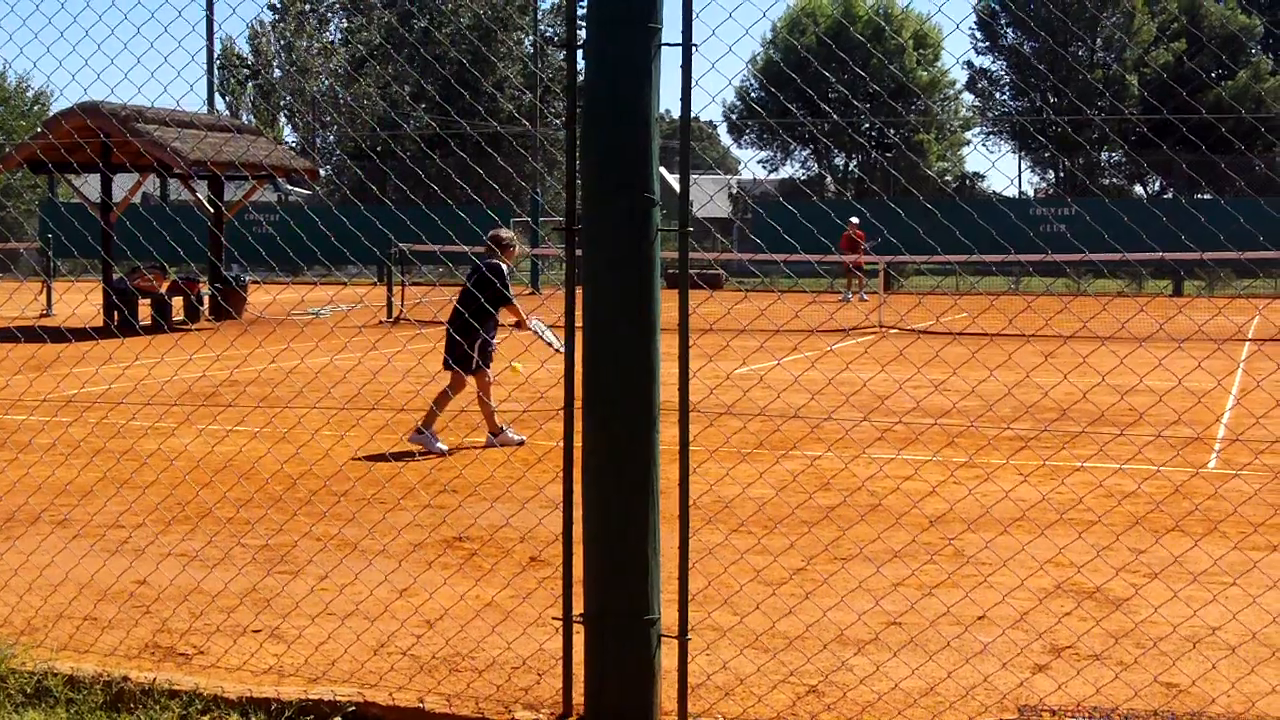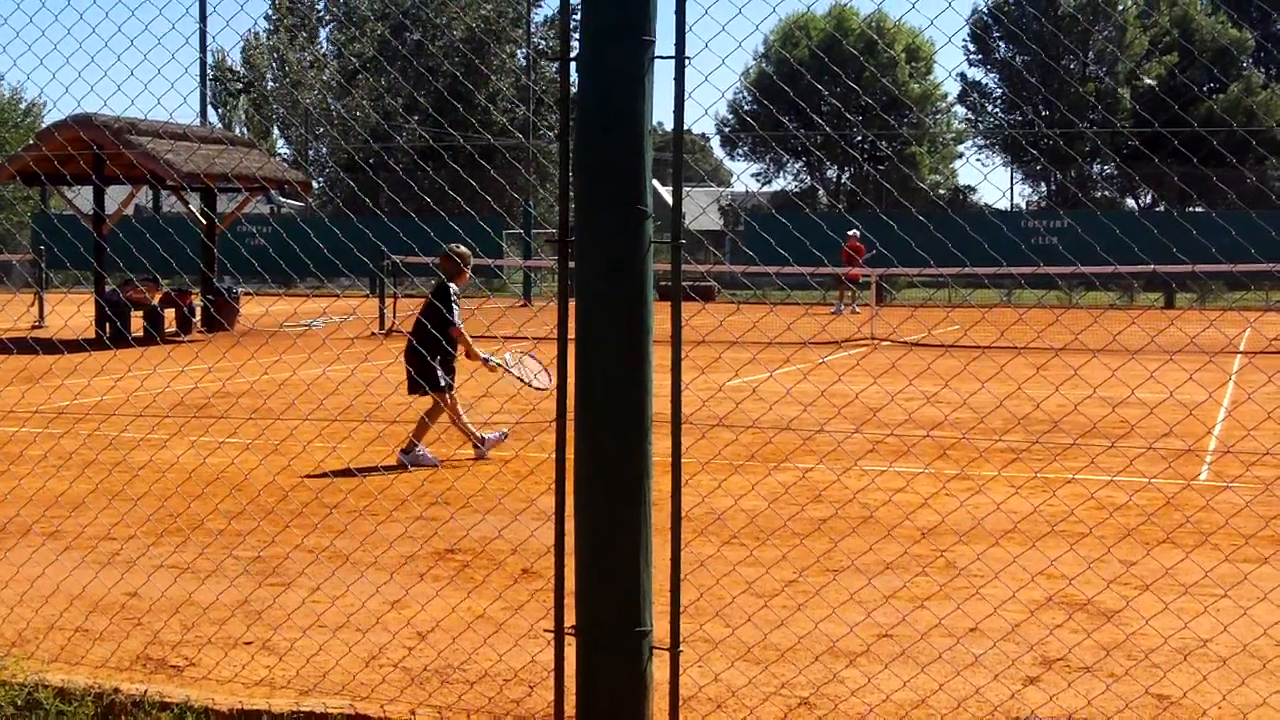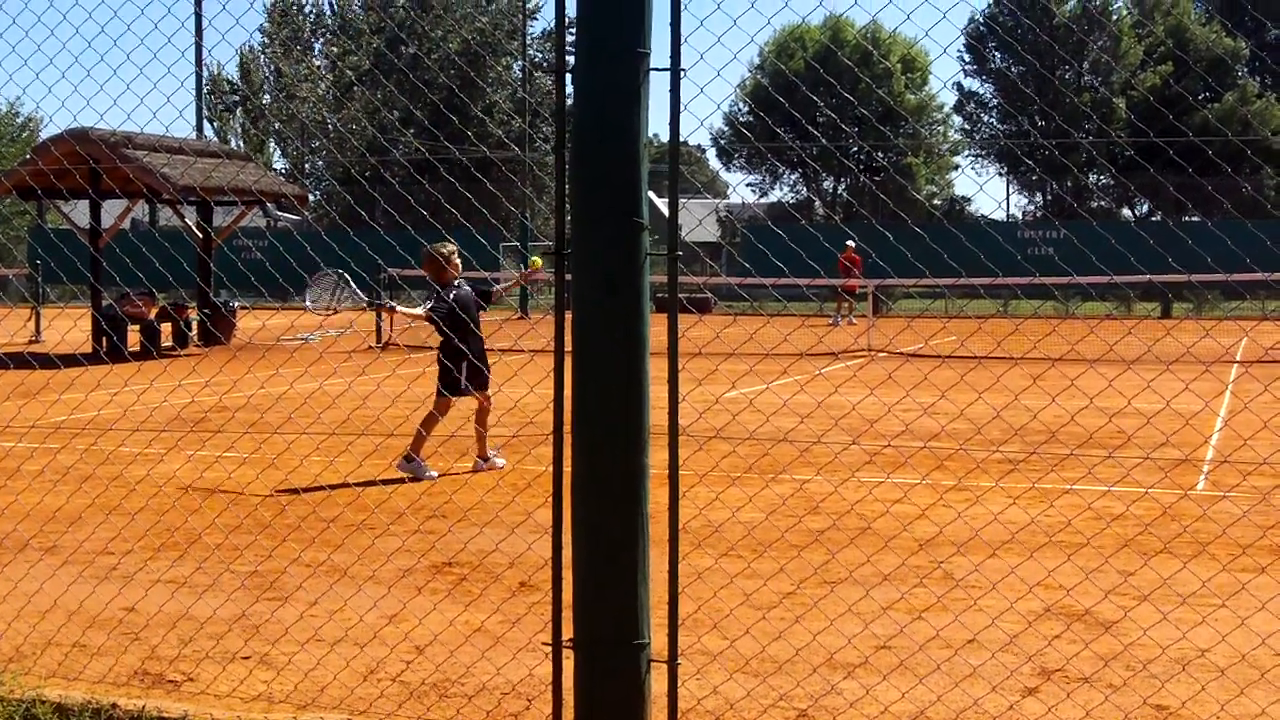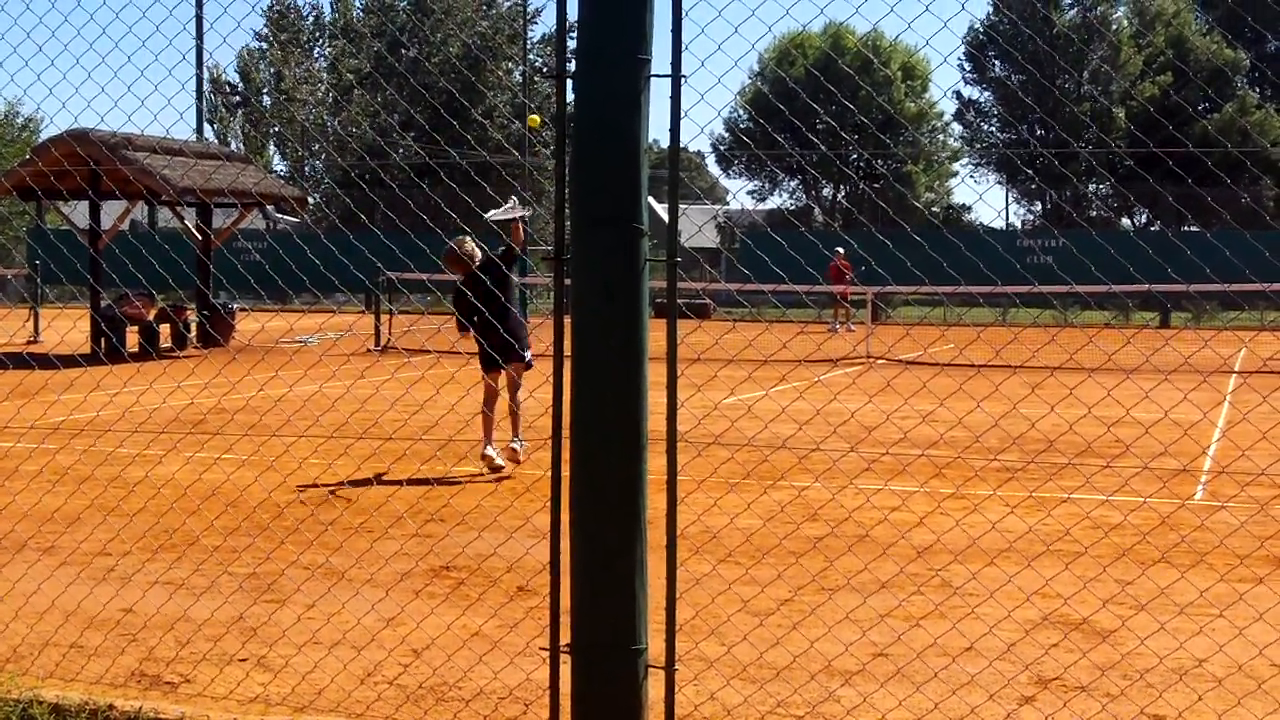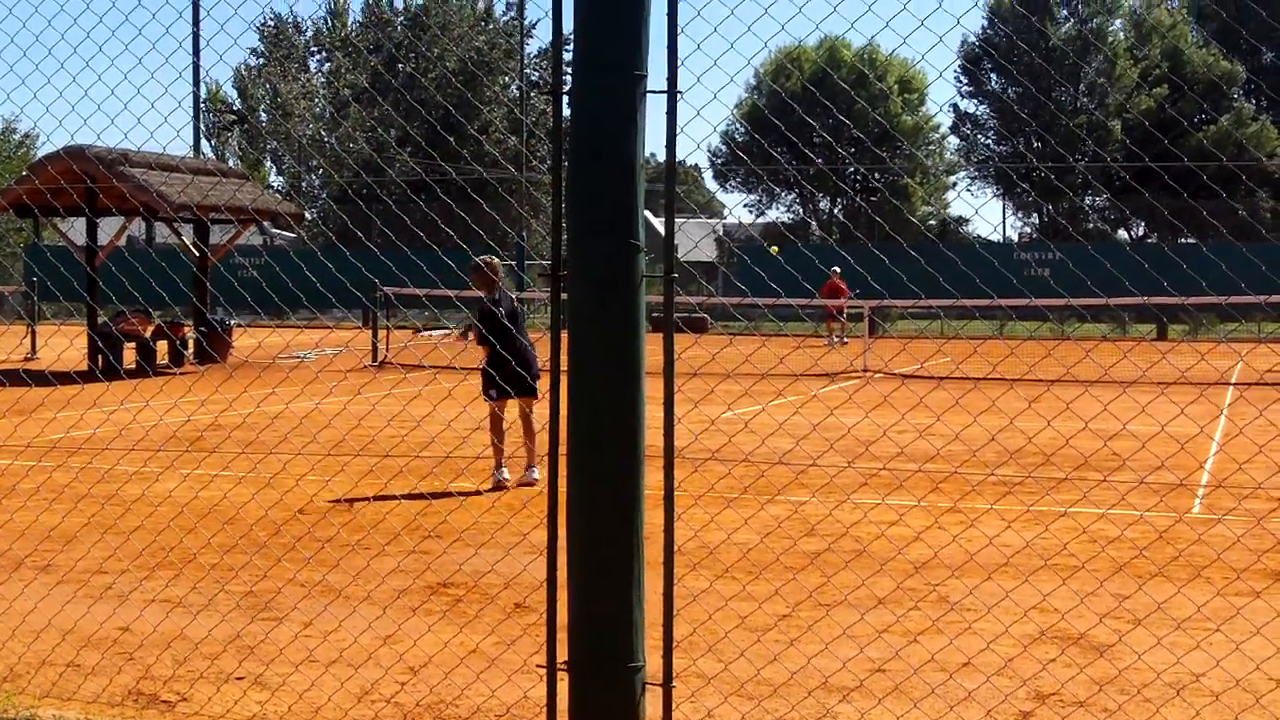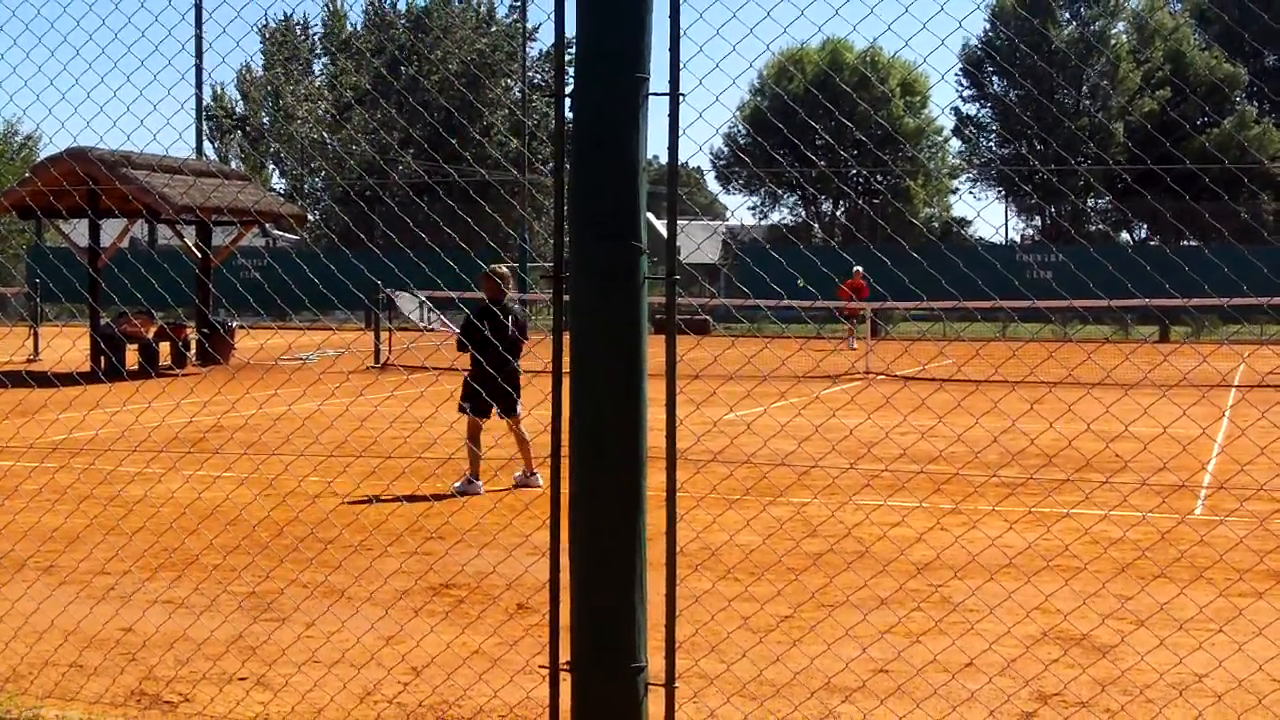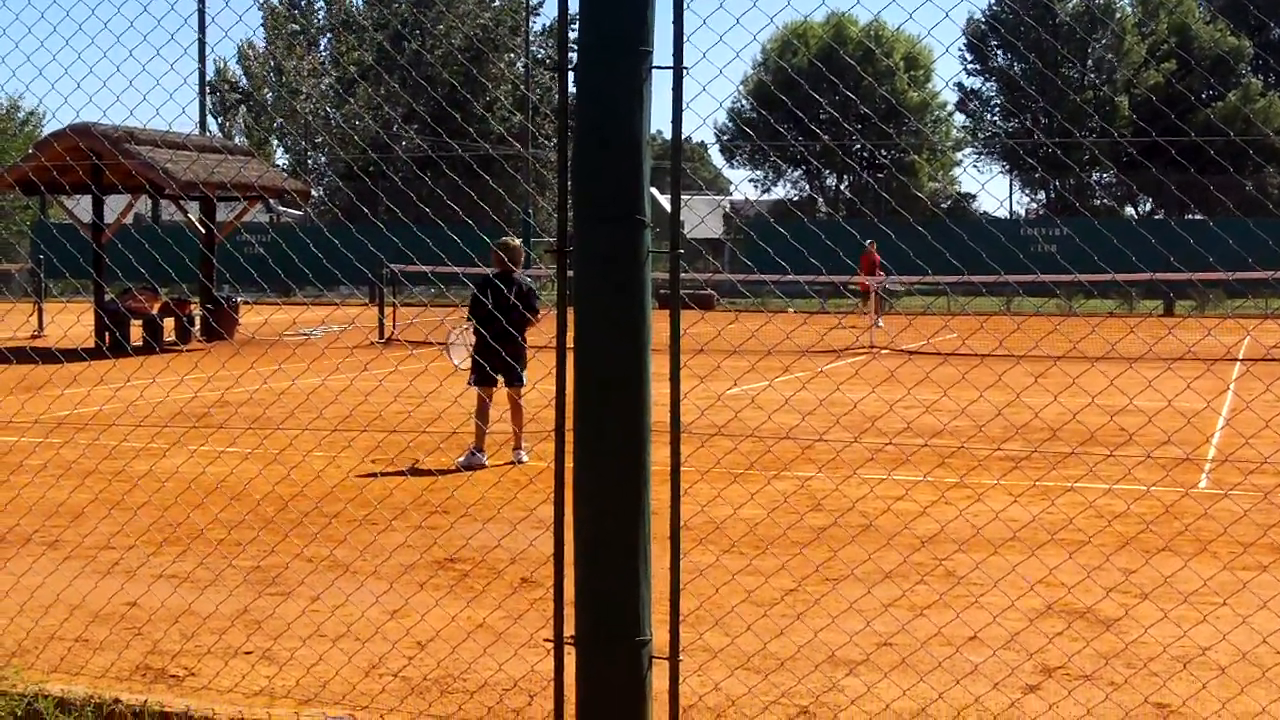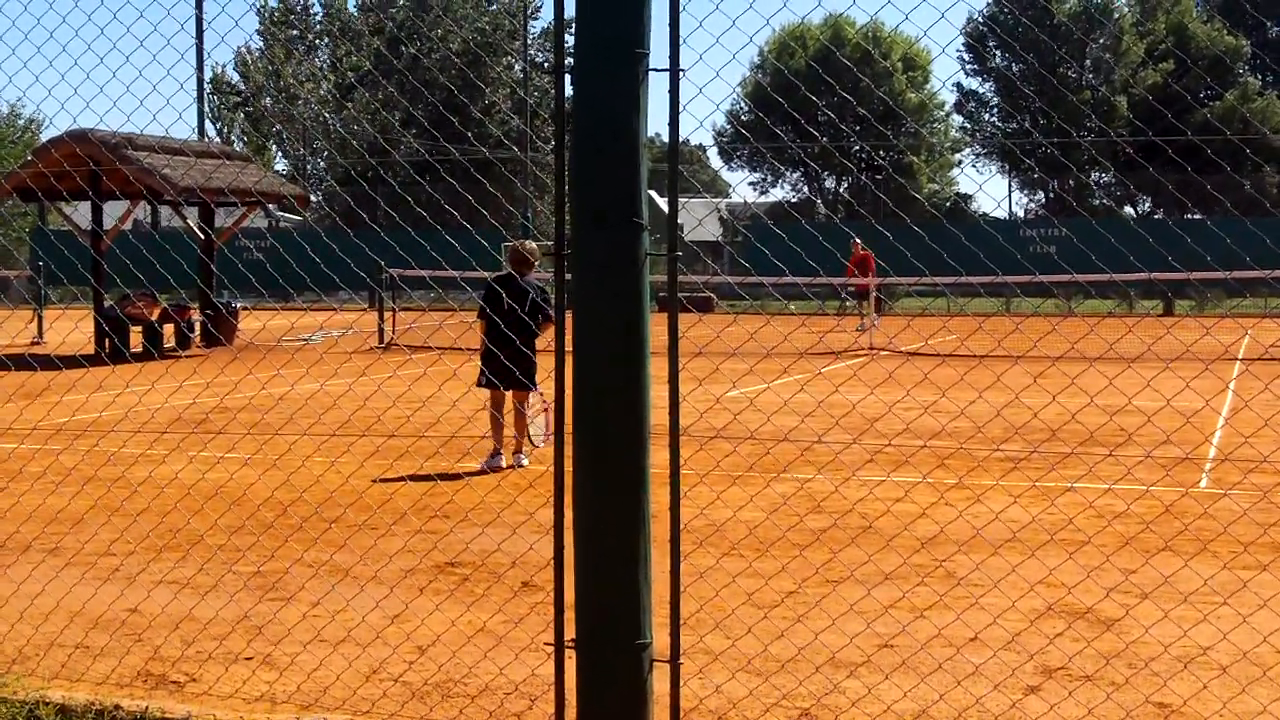
dt=0.5s
person 1, frame 1
left shoulder: (483, 267)
right shoulder: (498, 268)
right elbow: (508, 303)
left wrist: (489, 338)
right wrist: (523, 320)
left hip: (468, 331)
right hip: (470, 333)
left knee: (485, 381)
right knee: (458, 383)
left ankle: (496, 432)
right ankle: (423, 430)
person 1, frame 2
left shoulder: (447, 289)
right shoulder: (449, 289)
left elbow: (455, 331)
right elbow: (454, 329)
left wrist: (474, 354)
right wrist: (475, 353)
left hip: (434, 355)
right hip: (428, 354)
left knee: (451, 402)
right knee: (441, 403)
left ankle: (480, 441)
right ankle: (410, 451)
person 1, frame 3
left shoulder: (464, 288)
right shoulder: (444, 292)
left elbow: (491, 294)
right elbow: (426, 313)
left wrist: (517, 282)
right wrist: (398, 309)
left hip: (474, 356)
right hip: (456, 358)
left knee: (485, 403)
right knee: (441, 408)
left ankle: (484, 457)
right ankle: (411, 459)
person 1, frame 4
left shoulder: (461, 290)
right shoulder: (495, 264)
left elbow: (463, 329)
right elbow: (518, 242)
right wrist: (517, 221)
left hip: (488, 342)
right hip: (513, 336)
left knee: (490, 393)
right knee: (514, 388)
left ankle: (488, 447)
right ankle: (515, 440)
person 1, frame 5
left shoulder: (486, 305)
right shoulder: (509, 297)
left elbow: (486, 345)
right wrist: (474, 328)
left hip: (498, 364)
right hip: (525, 361)
left knee: (496, 416)
right knee: (526, 414)
left ankle: (500, 471)
right ankle: (531, 468)
person 1, frame 6
left shoulder: (477, 314)
right shoulder: (517, 314)
left elbow: (463, 347)
right elbow: (522, 346)
left wrist: (480, 349)
left hip: (481, 376)
right hip: (508, 376)
left knee: (474, 427)
right knee: (516, 425)
left ankle: (474, 479)
right ankle: (530, 473)
person 1, frame 7
left shoulder: (484, 283)
right shoulder: (525, 285)
left elbow: (473, 318)
right elbow: (533, 318)
left hip: (486, 347)
right hip: (514, 348)
left knee: (484, 399)
right knee: (515, 398)
left ankle: (478, 451)
right ankle: (519, 449)
person 1, frame 8
left shoulder: (495, 283)
right shoulder: (537, 288)
left elbow: (484, 318)
right elbow: (547, 321)
left wrist: (484, 343)
right wrist: (530, 336)
left hip: (496, 349)
right hip: (523, 351)
left knee: (496, 402)
right knee: (520, 403)
left ankle: (497, 452)
right ankle: (519, 453)
